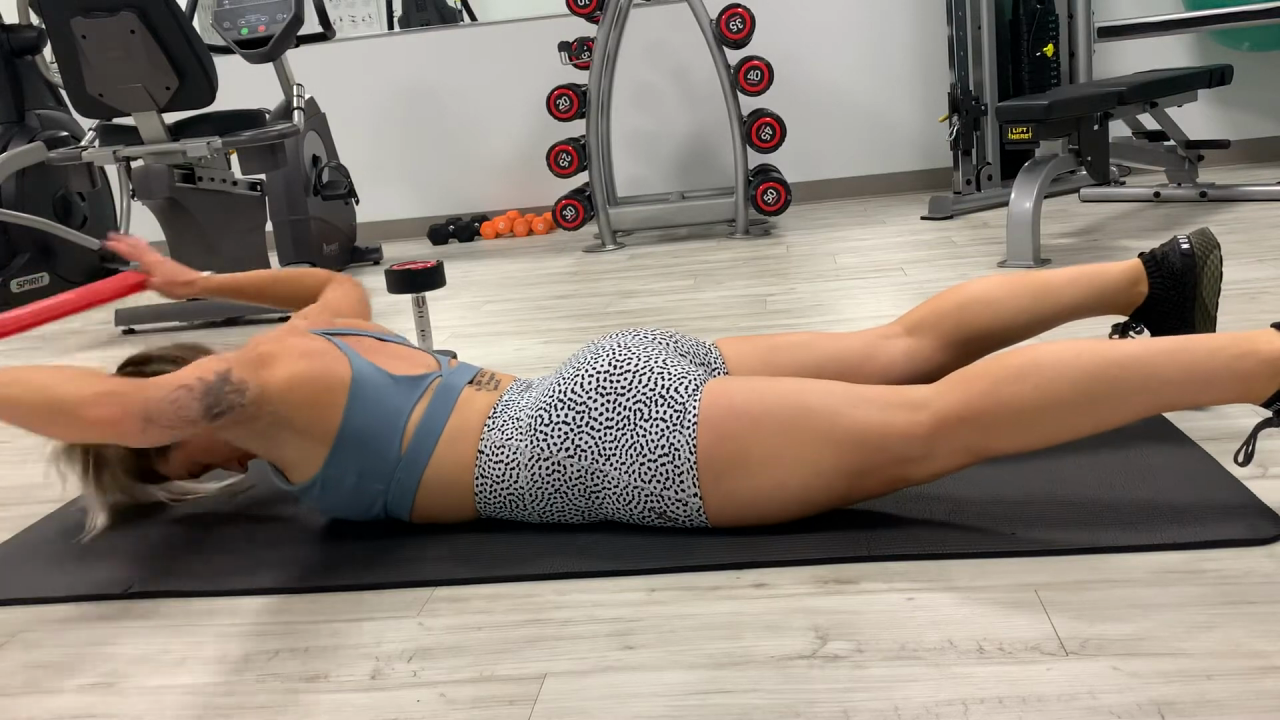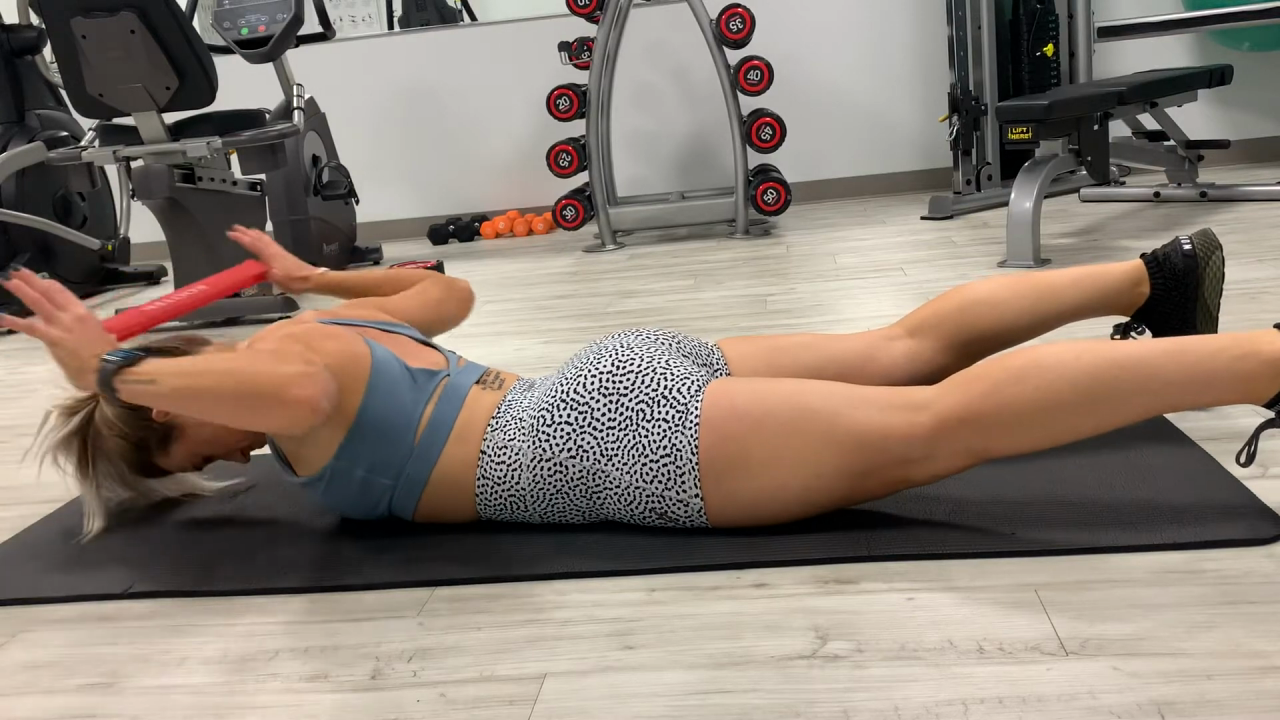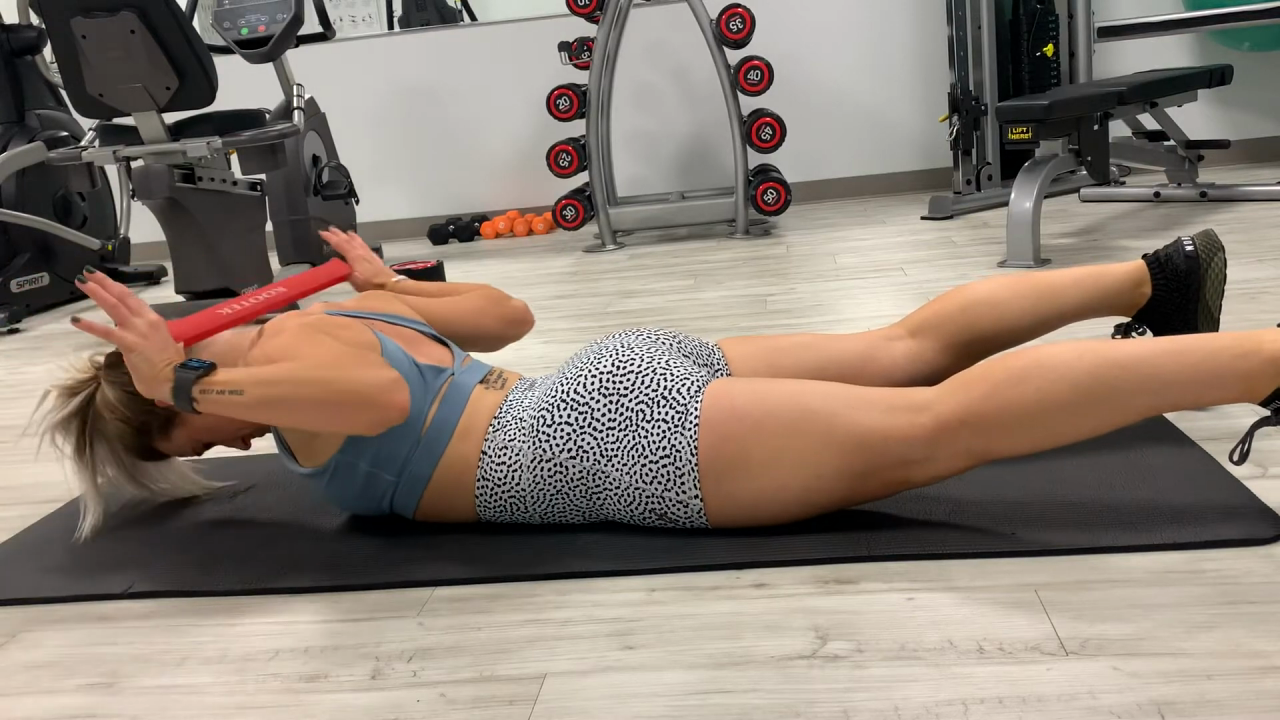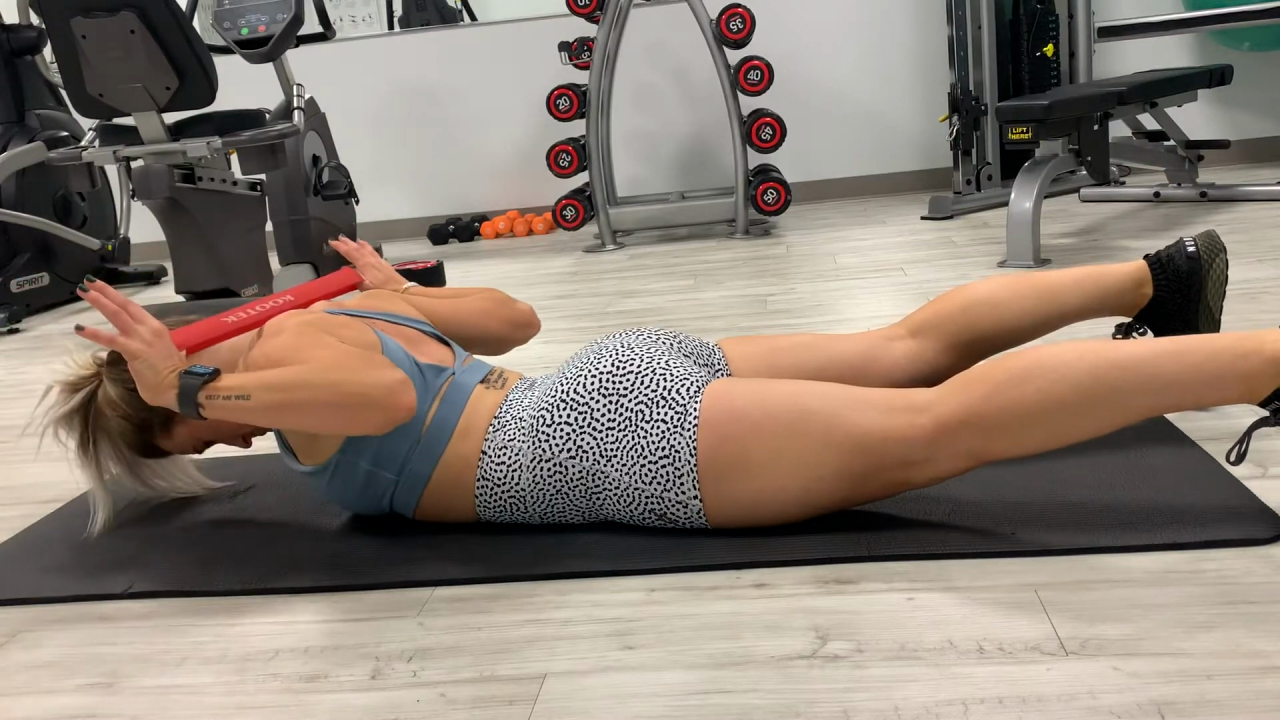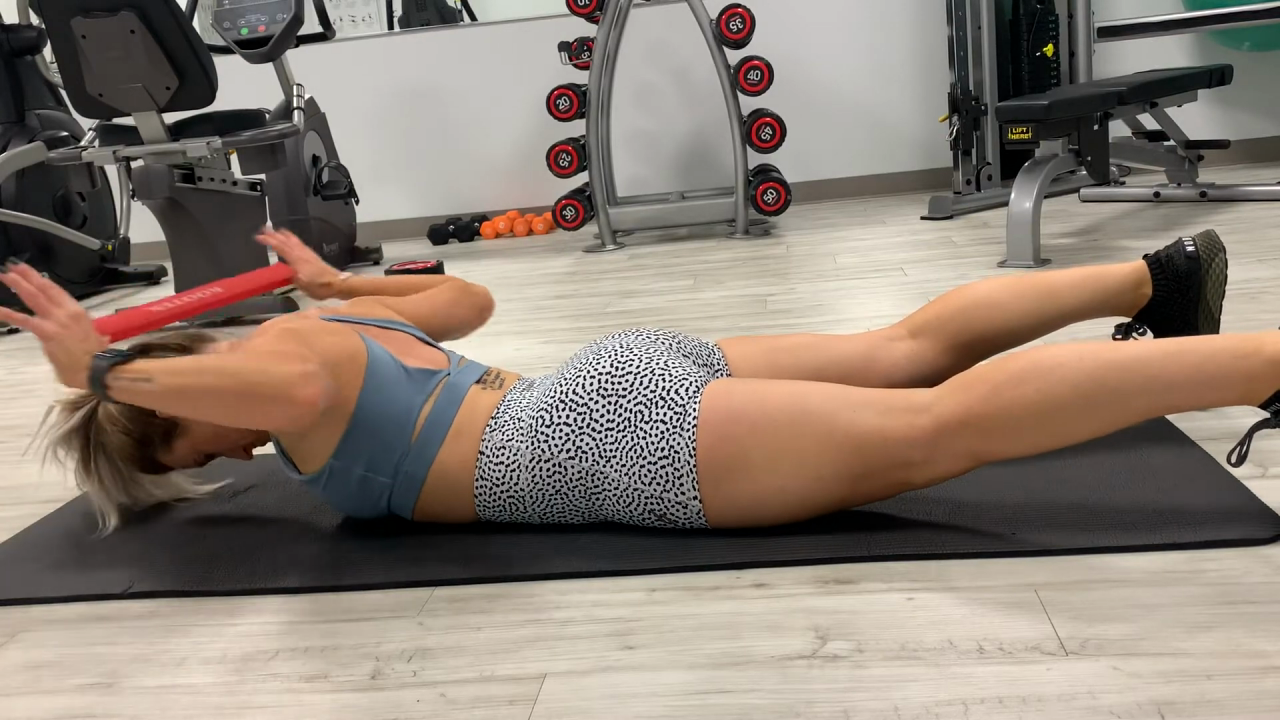
dt=0.3s
person 1, frame 1
left shoulder: (261, 380)
right shoulder: (309, 338)
left elbow: (129, 400)
right elbow: (345, 281)
right wrist: (203, 282)
left hip: (616, 438)
right hip: (622, 377)
left knee: (937, 425)
right knee: (905, 349)
right ankle: (1152, 273)
person 1, frame 2
left shoulder: (280, 355)
right shoulder: (326, 325)
left elbow: (297, 398)
right elbow: (447, 288)
left wrist: (106, 360)
left hip: (617, 446)
right hip: (626, 377)
left knee: (941, 427)
right knee: (907, 348)
right ankle: (1152, 278)
person 1, frame 3
left shoulder: (266, 357)
right shoulder: (331, 312)
left elbow: (382, 400)
right elbow: (509, 311)
left wrist: (191, 379)
left hip: (617, 441)
right hip: (621, 376)
left knee: (940, 427)
right knee: (904, 350)
right ankle: (1157, 277)
person 1, frame 4
left shoulder: (267, 354)
right shoulder: (332, 311)
left elbow: (384, 402)
left wrist: (187, 386)
left hip: (616, 441)
right hip: (625, 375)
left knee: (938, 428)
right knee: (907, 350)
right ankle: (1155, 277)
person 1, frame 5
left shoulder: (283, 352)
right shoulder: (324, 322)
left elbow: (296, 393)
right elbow: (466, 294)
left hip: (617, 444)
right hip: (625, 375)
left knee: (939, 430)
right knee: (907, 351)
right ankle: (1155, 279)
